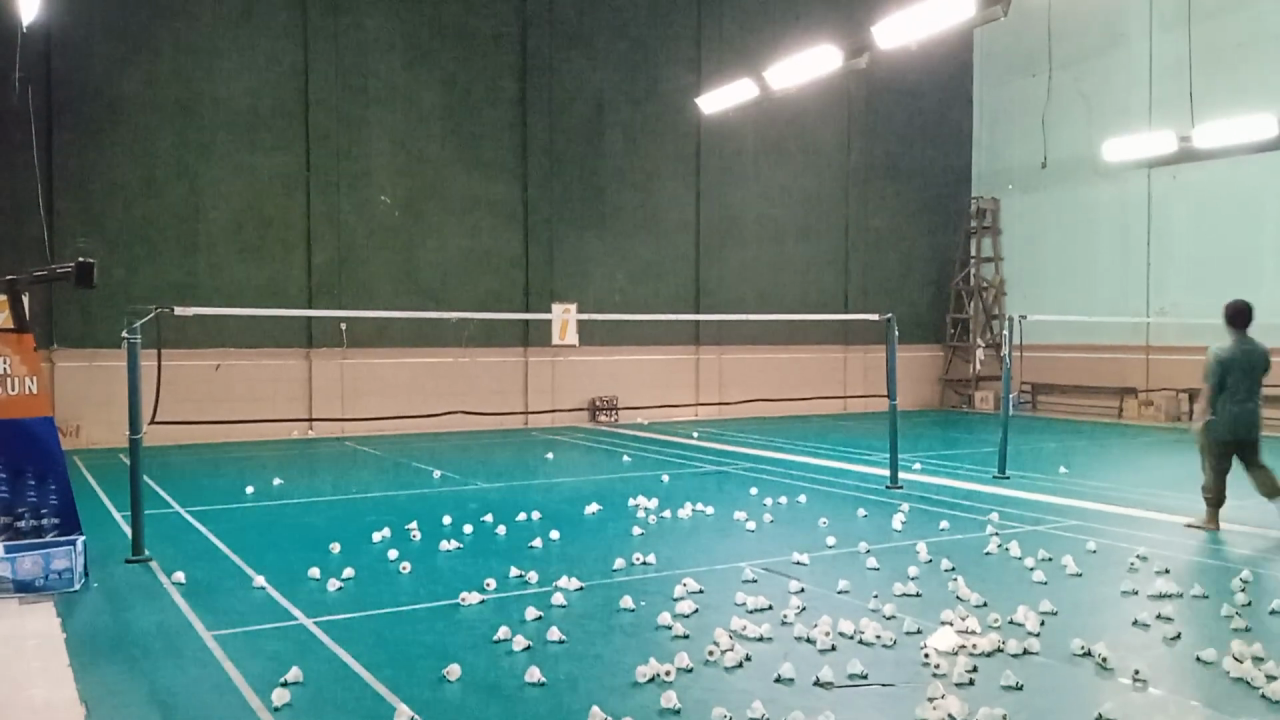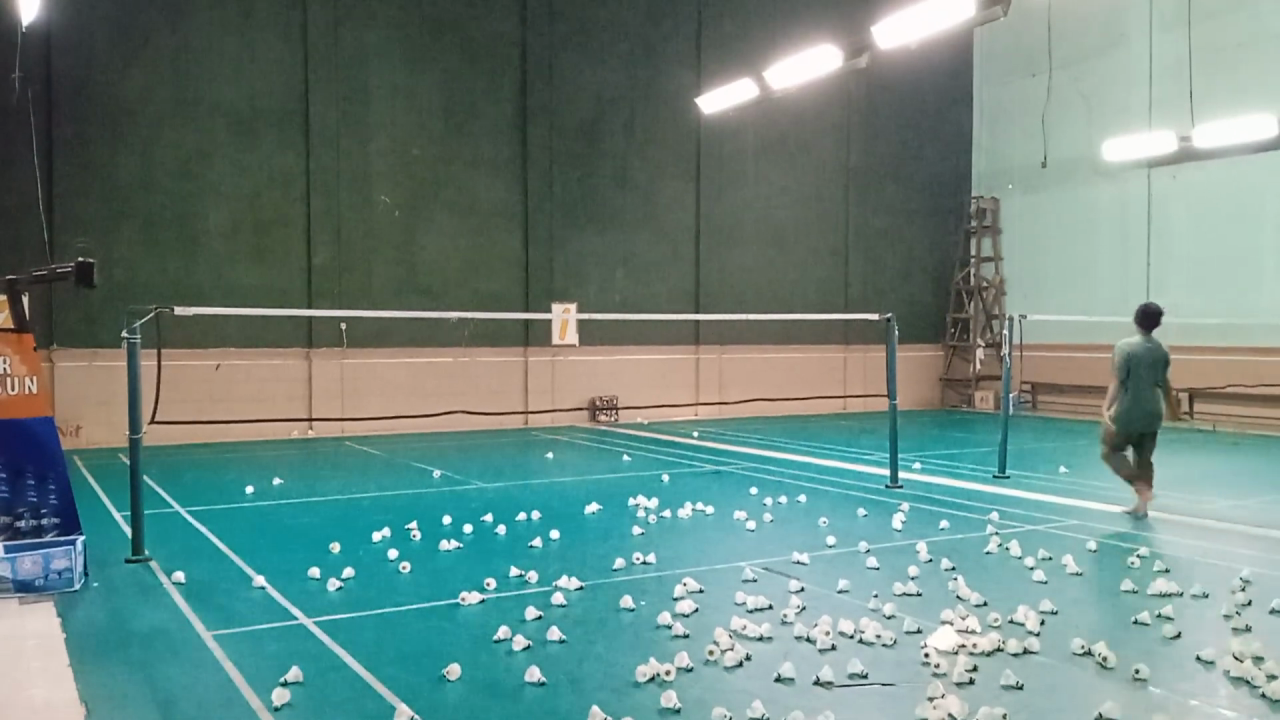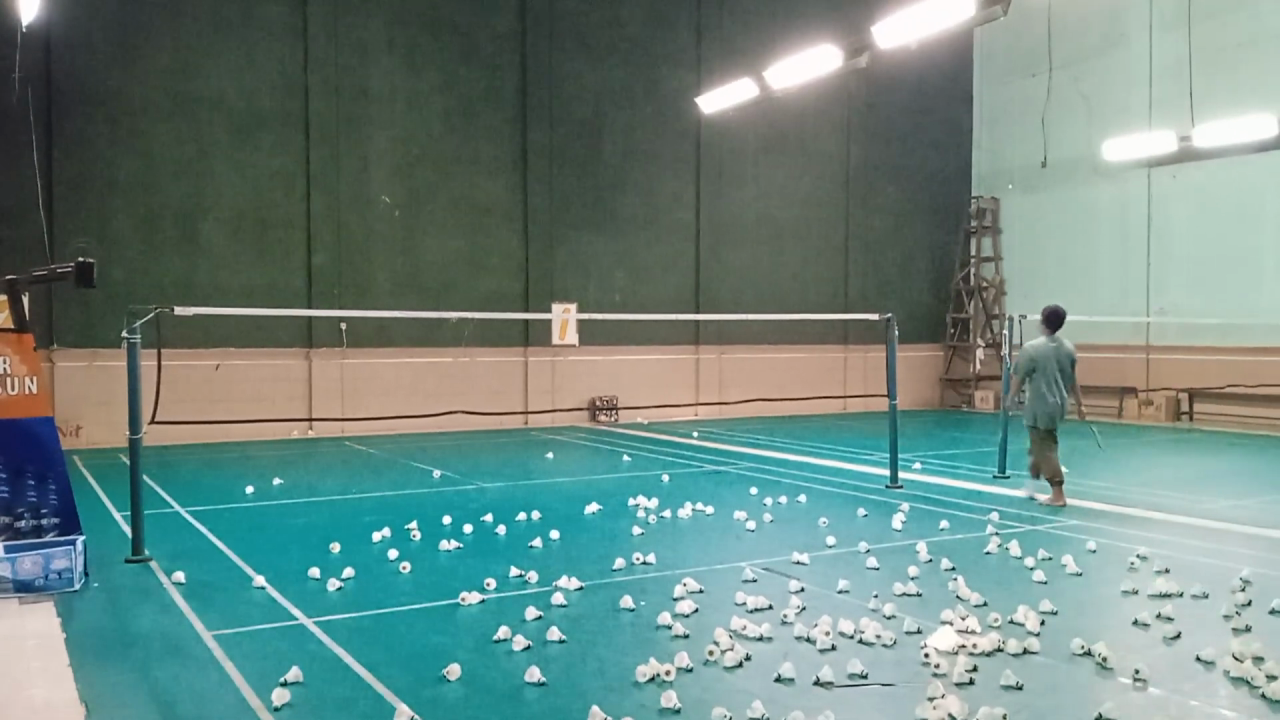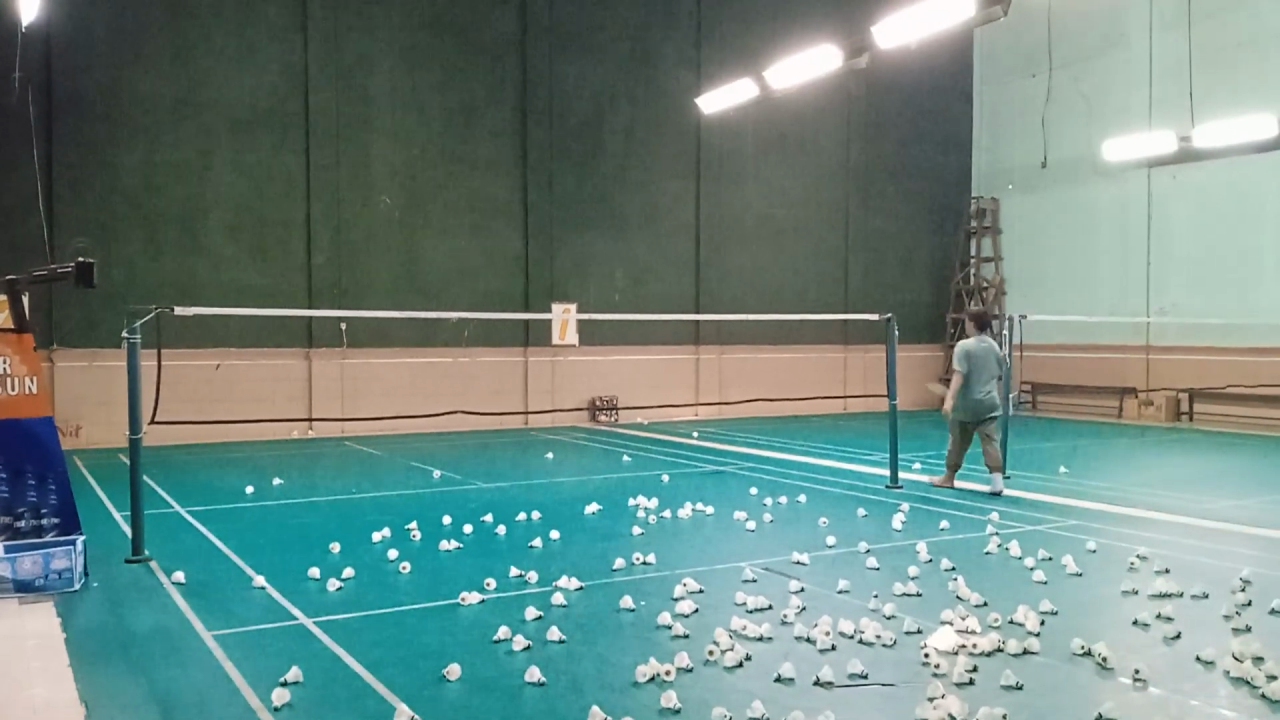
dt=0.7s
person 1, frame 1
left shoulder: (1219, 353)
left elbow: (1209, 389)
left wrist: (1202, 419)
left hip: (1221, 425)
right hip: (1250, 420)
left knee: (1215, 470)
right knee: (1255, 466)
left ankle: (1211, 517)
person 1, frame 2
left shoulder: (1125, 347)
right shoulder: (1162, 350)
left elbow: (1117, 381)
right elbow: (1164, 382)
left wrist: (1106, 409)
right wrist: (1171, 407)
left hip: (1128, 413)
right hip: (1152, 413)
left knee: (1111, 451)
right knee: (1143, 459)
left ankle: (1141, 488)
right ankle: (1142, 504)
person 1, frame 3
left shoulder: (1031, 348)
right shoulder: (1068, 348)
left elbow: (1019, 379)
right elbow: (1072, 380)
left wrist: (1010, 398)
right wrist: (1079, 404)
left hip: (1040, 409)
right hip: (1059, 405)
left knee: (1045, 450)
right knee: (1039, 448)
left ankle: (1058, 494)
right ankle: (1033, 485)
person 1, frame 4
left shoulder: (964, 347)
right shoulder: (994, 347)
left elbow: (958, 376)
left wrist: (949, 399)
left hip: (968, 404)
right hip: (991, 403)
left knee: (958, 442)
right knee: (990, 442)
left ankle: (949, 477)
right ankle: (997, 480)
